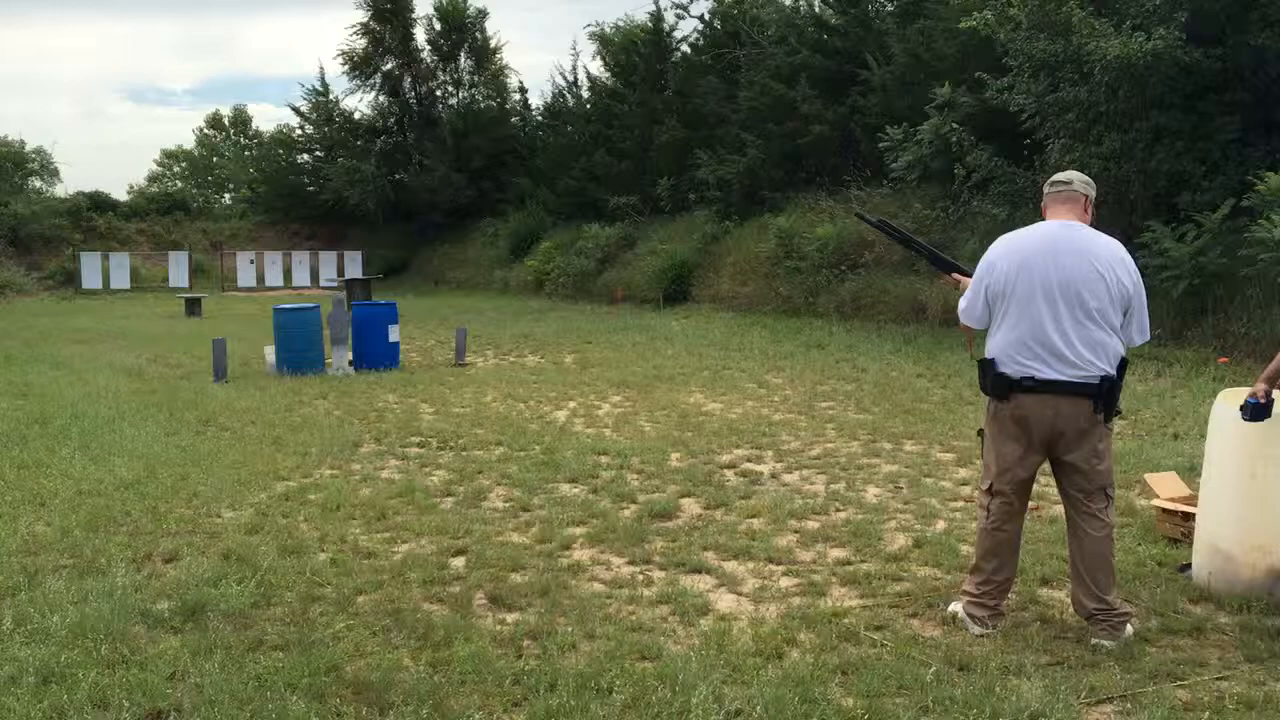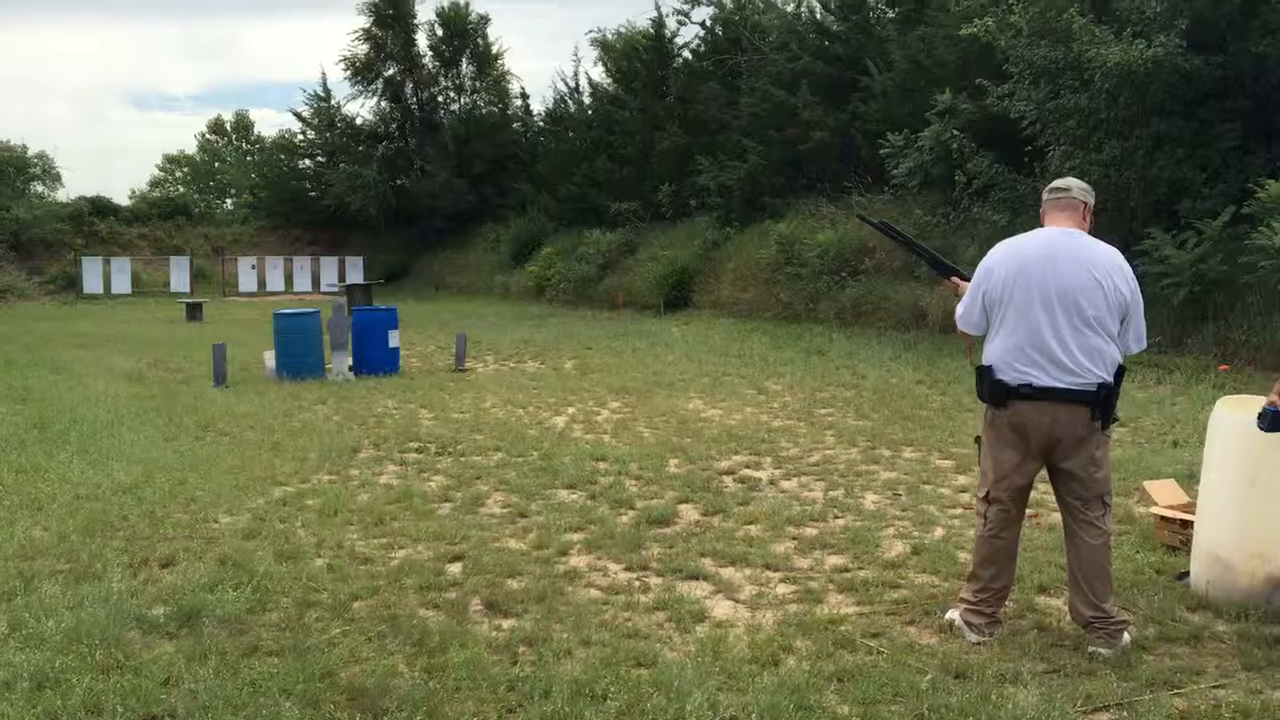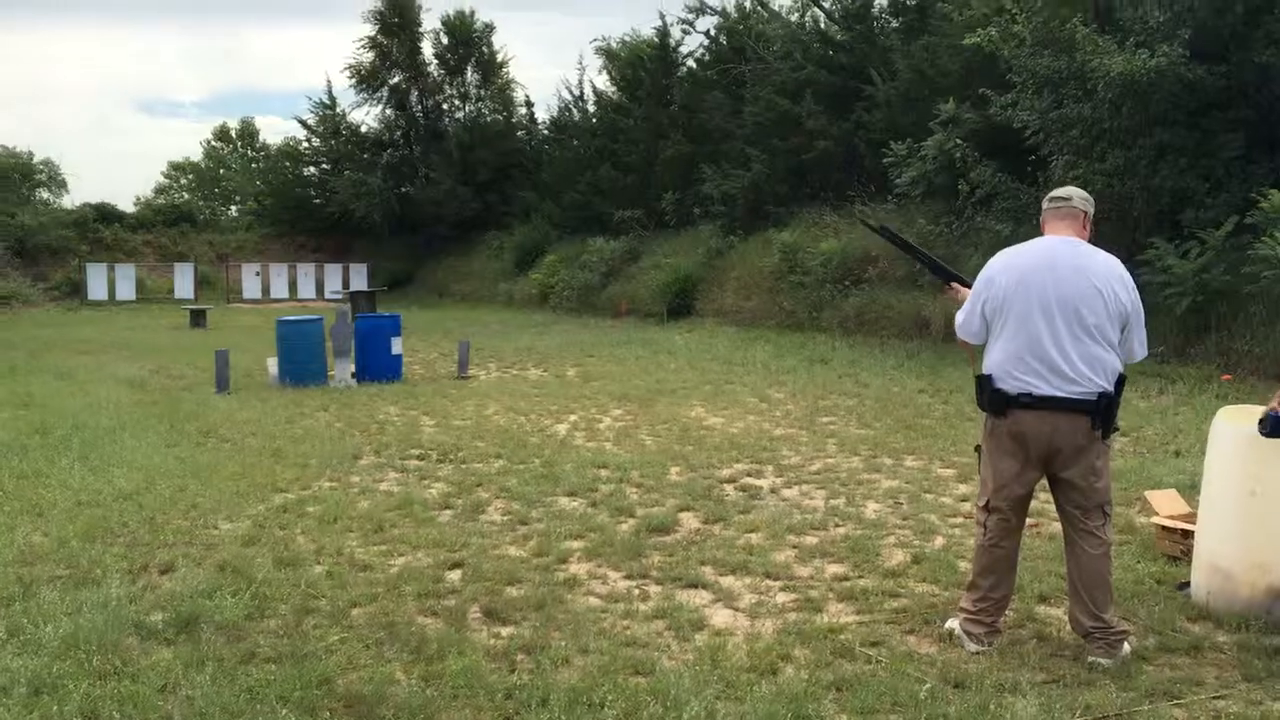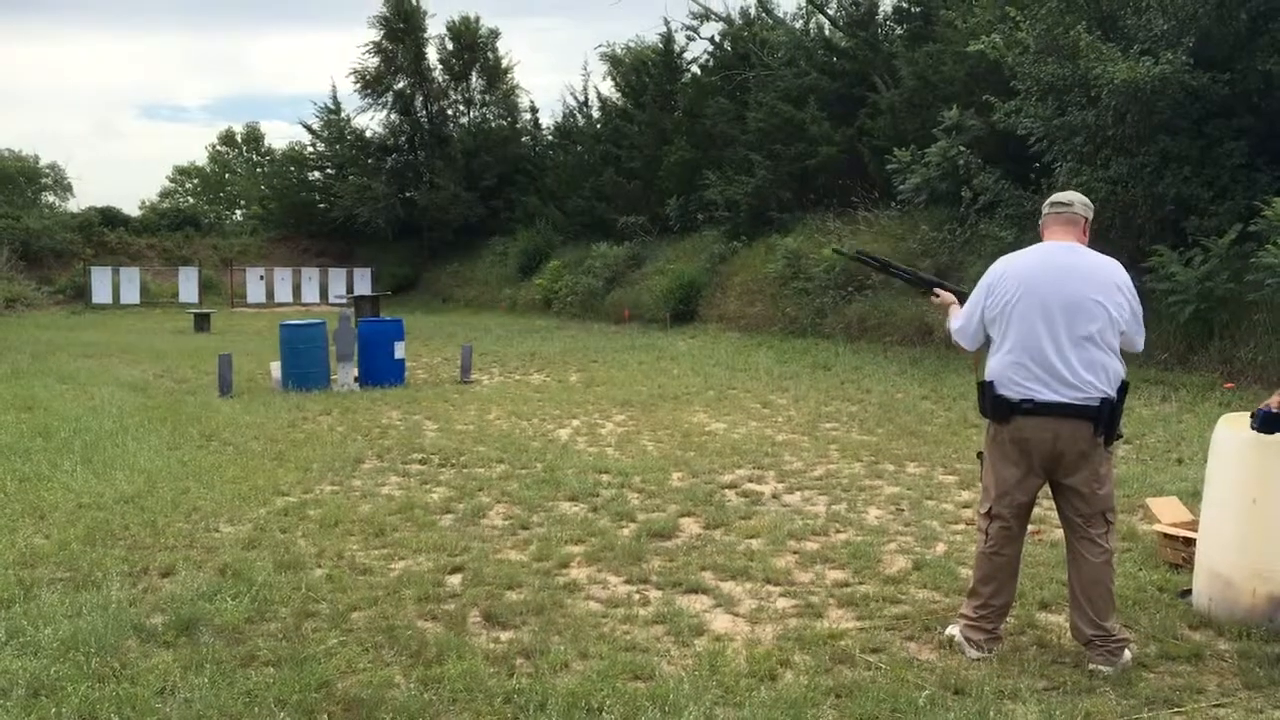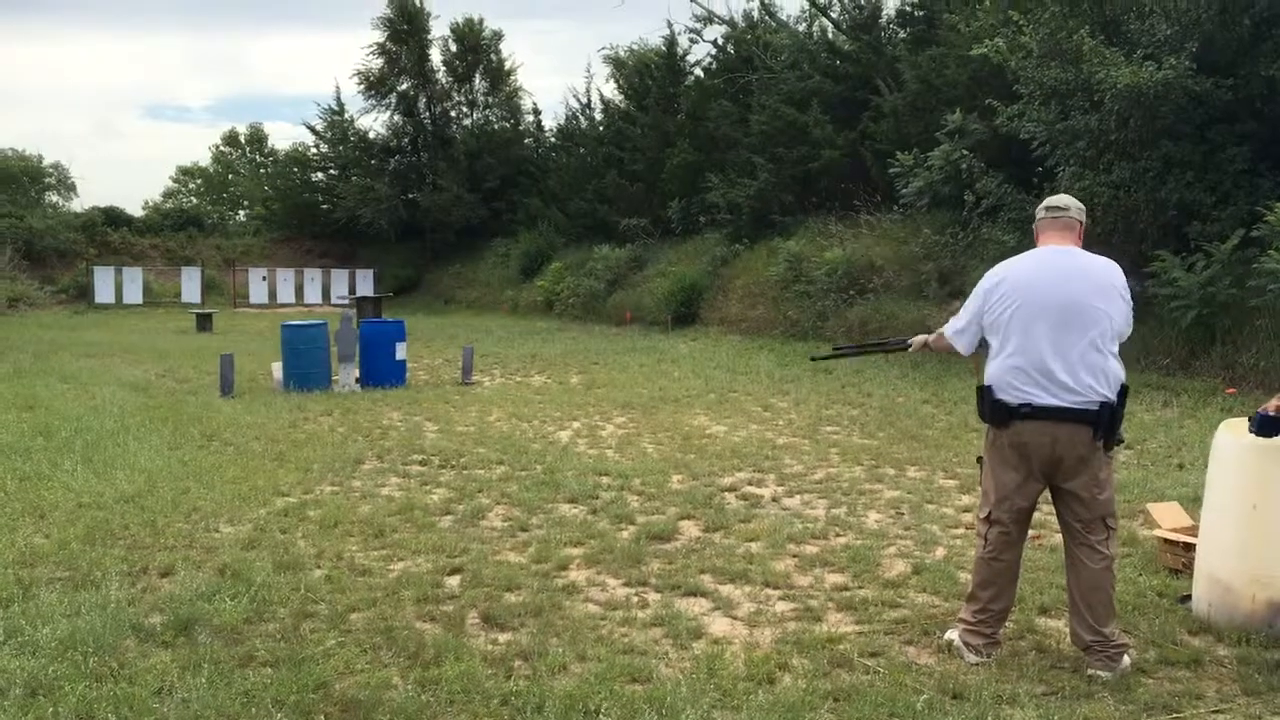
dt=0.2s
person 1, frame 1
left shoulder: (1006, 248)
right shoulder: (1114, 254)
left elbow: (971, 319)
right elbow: (1134, 336)
left wrist: (968, 289)
left hip: (1015, 399)
right hip: (1085, 403)
left knee: (1000, 505)
right knee: (1092, 511)
left ankle: (982, 608)
right ankle: (1105, 619)
person 1, frame 2
left shoulder: (1004, 254)
right shoulder: (1112, 262)
left elbow: (968, 325)
right elbow: (1131, 343)
left wrist: (967, 294)
left hip: (1012, 407)
right hip: (1083, 411)
left knee: (997, 512)
right knee: (1089, 519)
left ankle: (979, 615)
right ankle: (1103, 627)
person 1, frame 3
left shoulder: (1004, 263)
right shoulder: (1111, 270)
left elbow: (969, 334)
right elbow: (1133, 351)
left wrist: (966, 301)
left hip: (1013, 415)
right hip: (1084, 420)
left knee: (997, 522)
right knee: (1089, 528)
left ankle: (978, 625)
right ankle: (1102, 637)
person 1, frame 4
left shoulder: (1006, 269)
right shoulder: (1113, 273)
left elbow: (966, 336)
right elbow: (1133, 341)
left wrist: (950, 308)
left hip: (1016, 423)
right hip: (1086, 425)
left knee: (1000, 529)
right knee: (1092, 534)
left ankle: (980, 632)
right ankle: (1104, 644)
person 1, frame 5
left shoulder: (1004, 275)
right shoulder: (1110, 274)
left elbow: (959, 341)
left wrist: (928, 341)
left hip: (1015, 427)
right hip: (1086, 428)
left knee: (999, 533)
right knee: (1092, 539)
left ankle: (978, 636)
right ankle: (1102, 650)
